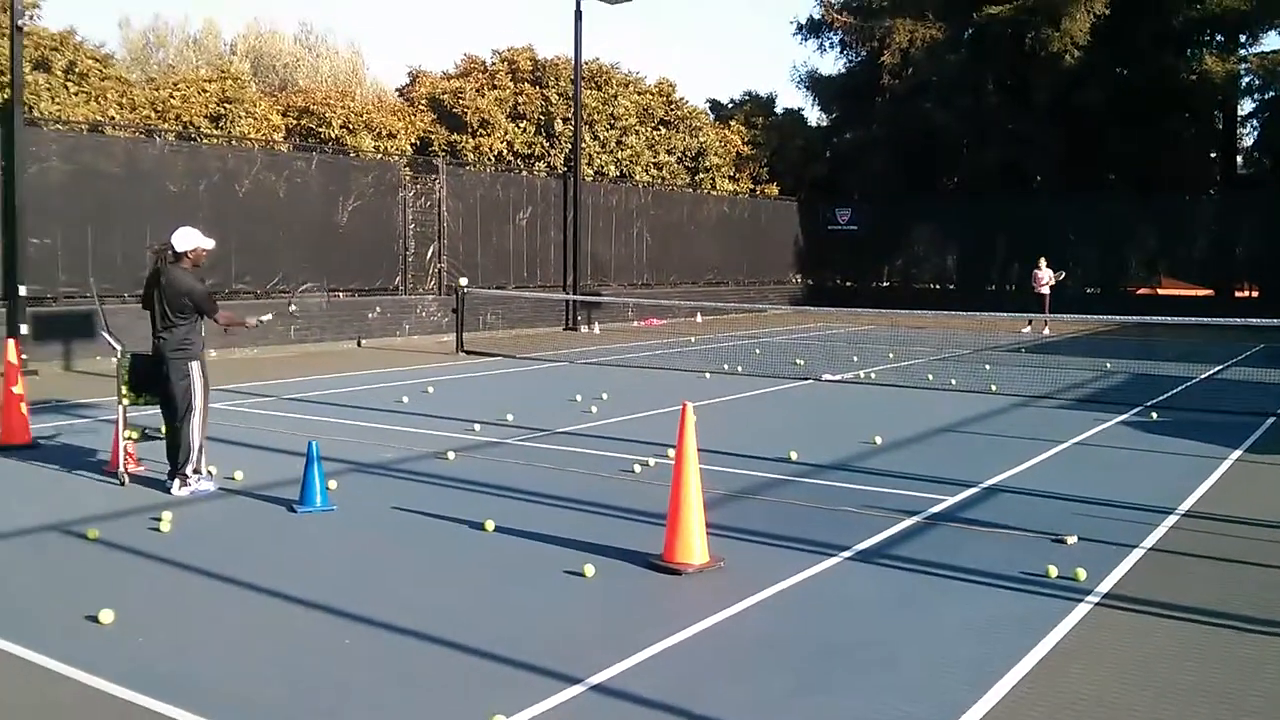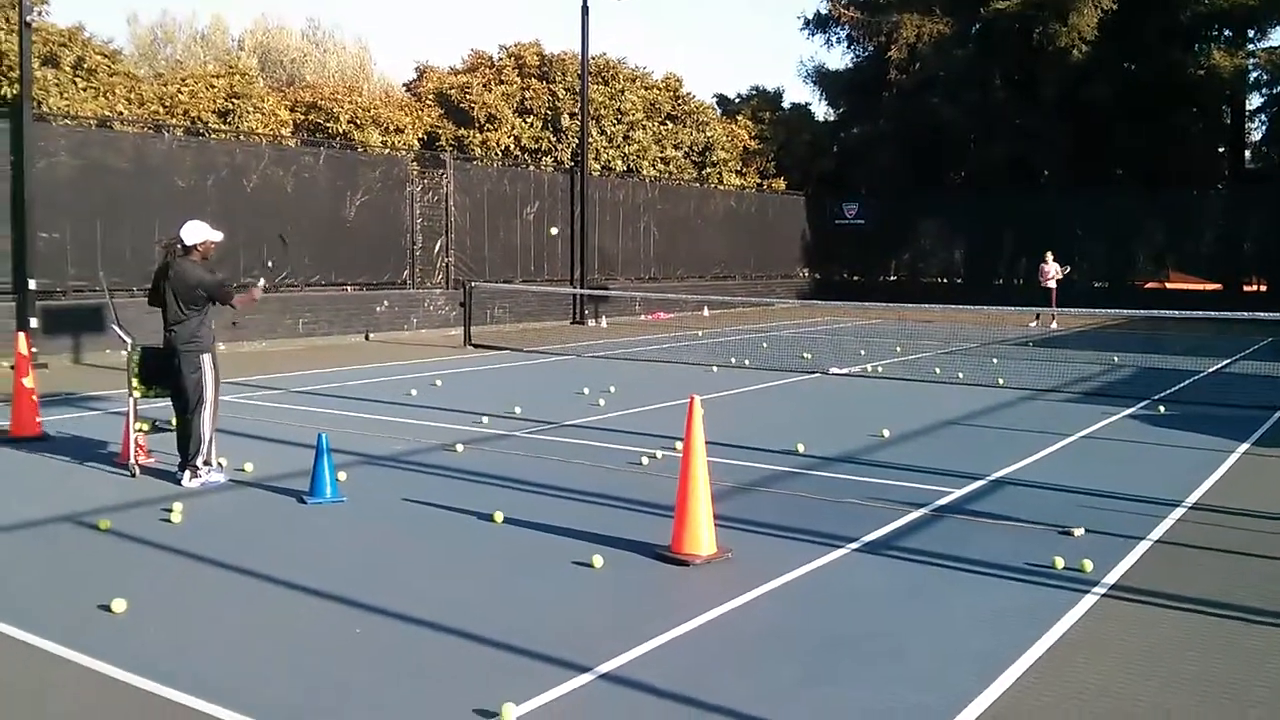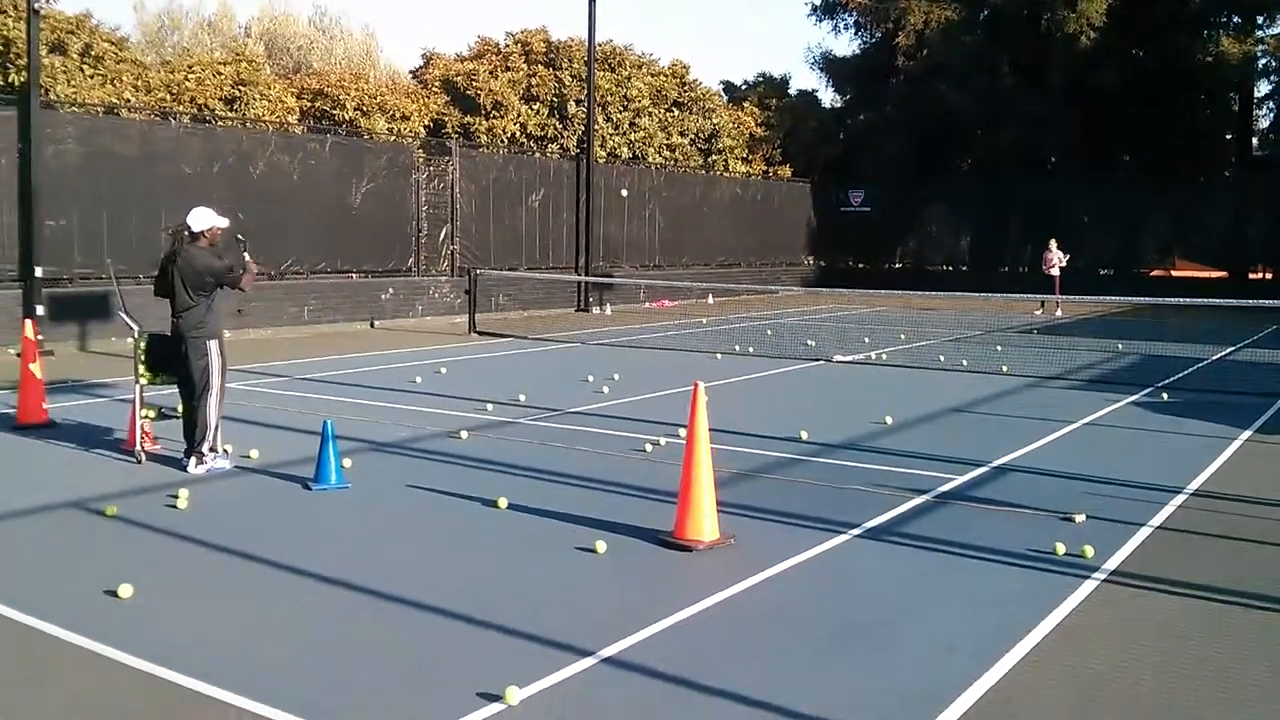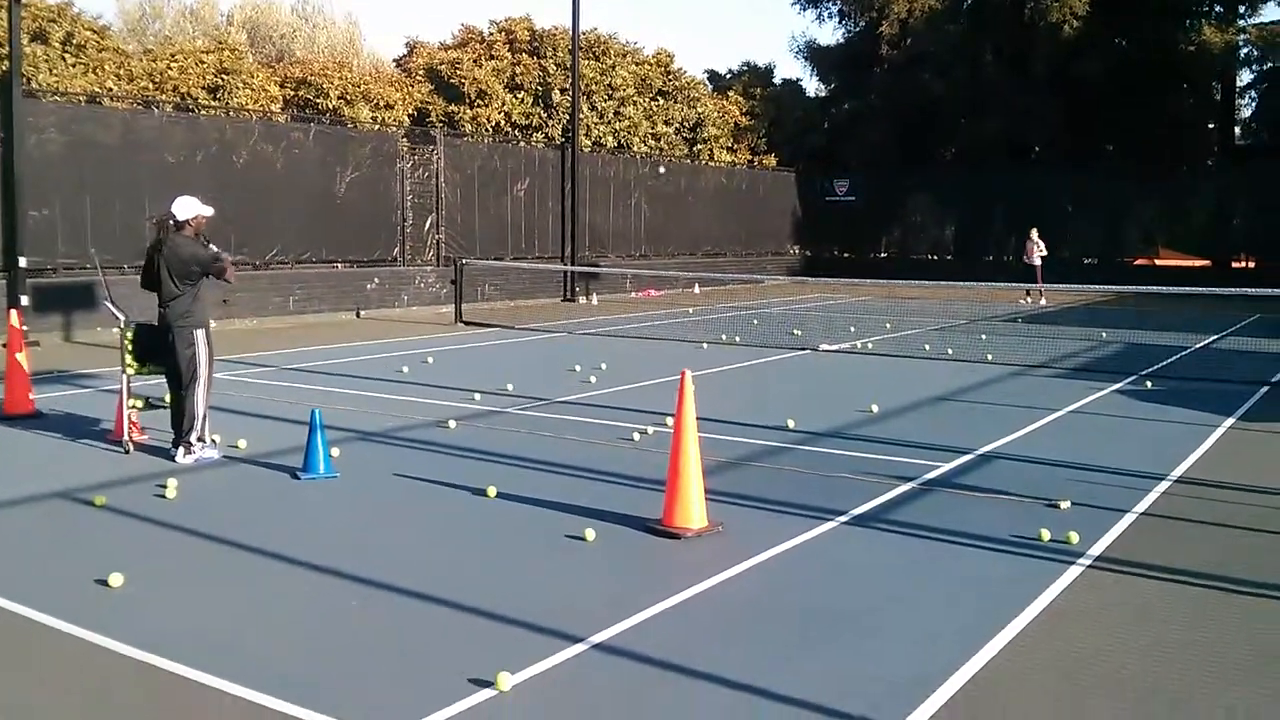
dt=0.1s
person 1, frame 1
left shoulder: (158, 274)
right shoulder: (189, 284)
left elbow: (147, 304)
right elbow: (218, 316)
right wrist: (244, 322)
left hip: (166, 354)
right hip: (186, 358)
left knee: (176, 416)
right knee: (193, 416)
left ankle: (178, 471)
right ankle: (185, 479)
person 1, frame 2
left shoulder: (166, 269)
right shoulder: (202, 276)
left elbow: (153, 300)
right elbow: (236, 301)
right wrist: (254, 293)
left hip: (175, 347)
right hip: (198, 350)
left knee: (185, 409)
right knee: (203, 408)
left ankle: (188, 462)
right ankle: (195, 470)
person 1, frame 3
left shoulder: (173, 256)
right shoulder: (209, 261)
left elbow: (160, 289)
right elbow: (244, 283)
right wrist: (250, 267)
left hip: (183, 333)
right hip: (204, 336)
left knee: (192, 394)
right knee: (209, 394)
left ankle: (195, 449)
right ankle: (201, 456)
person 1, frame 4
left shoulder: (158, 246)
right shoulder: (196, 250)
left elbow: (147, 282)
right elbow: (229, 275)
right wrist: (221, 258)
left hip: (169, 323)
right hip: (192, 326)
left knee: (179, 385)
right knee: (196, 384)
left ankle: (183, 439)
right ankle: (189, 446)
